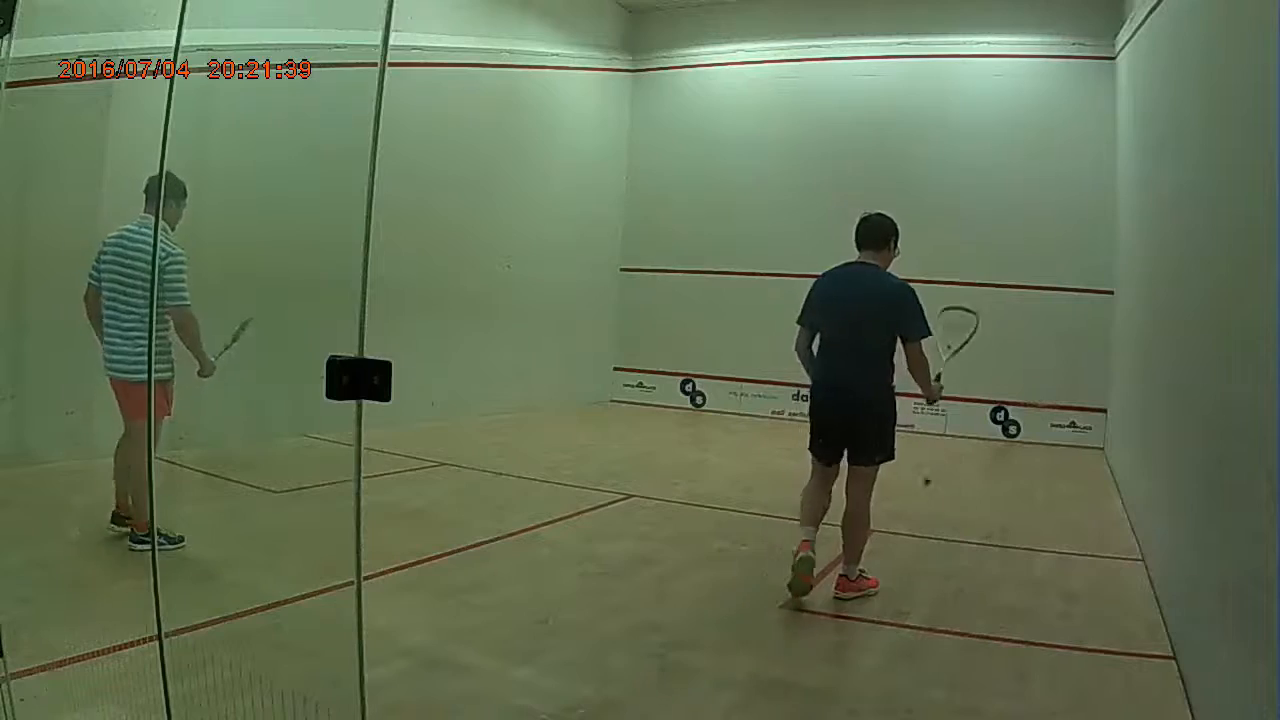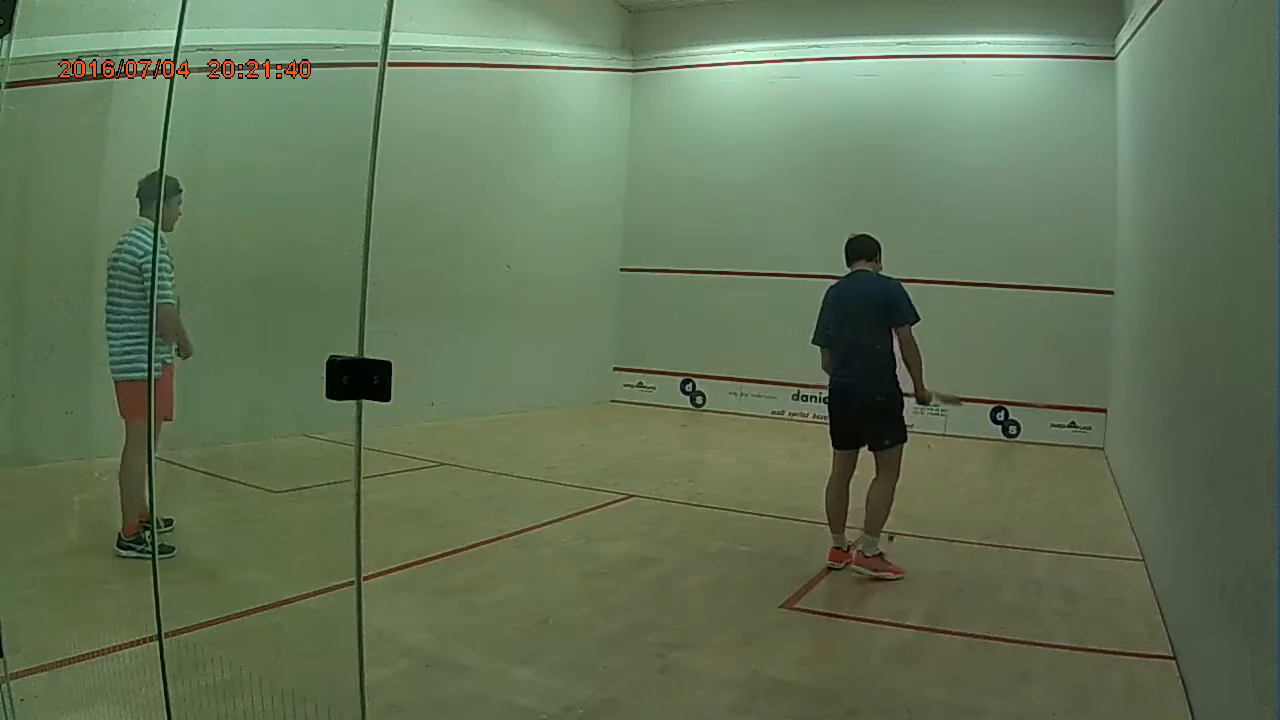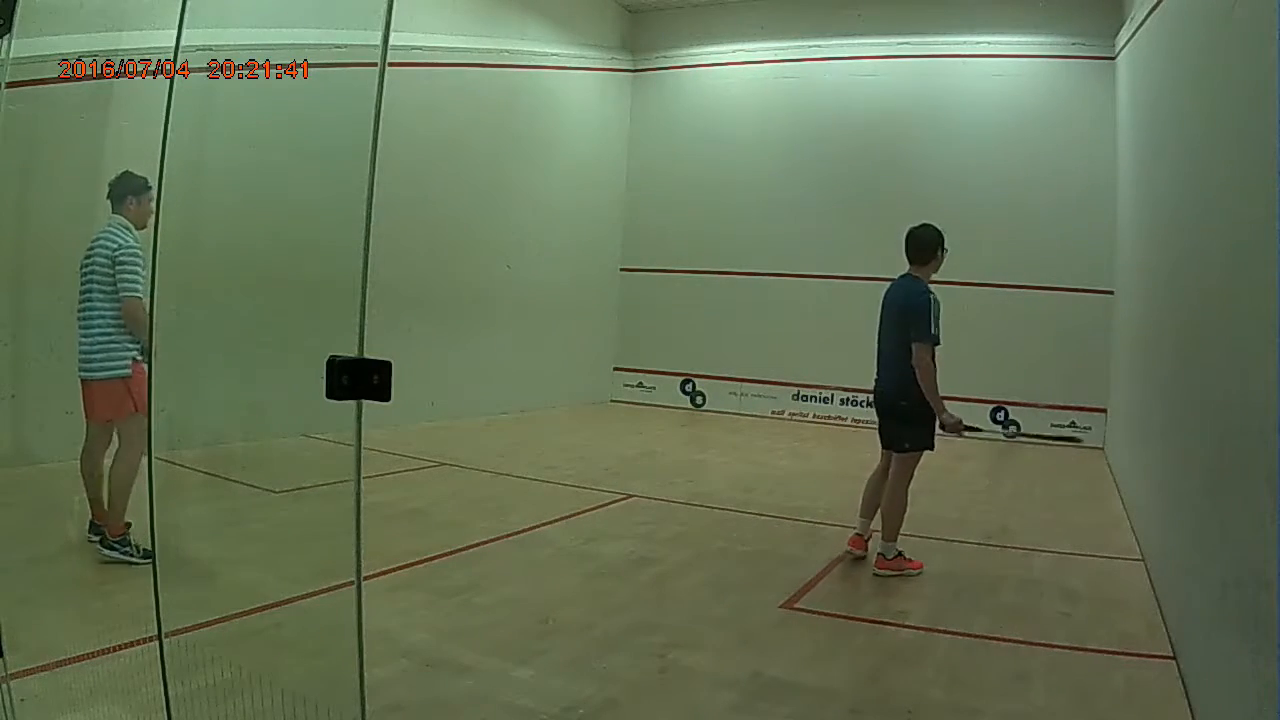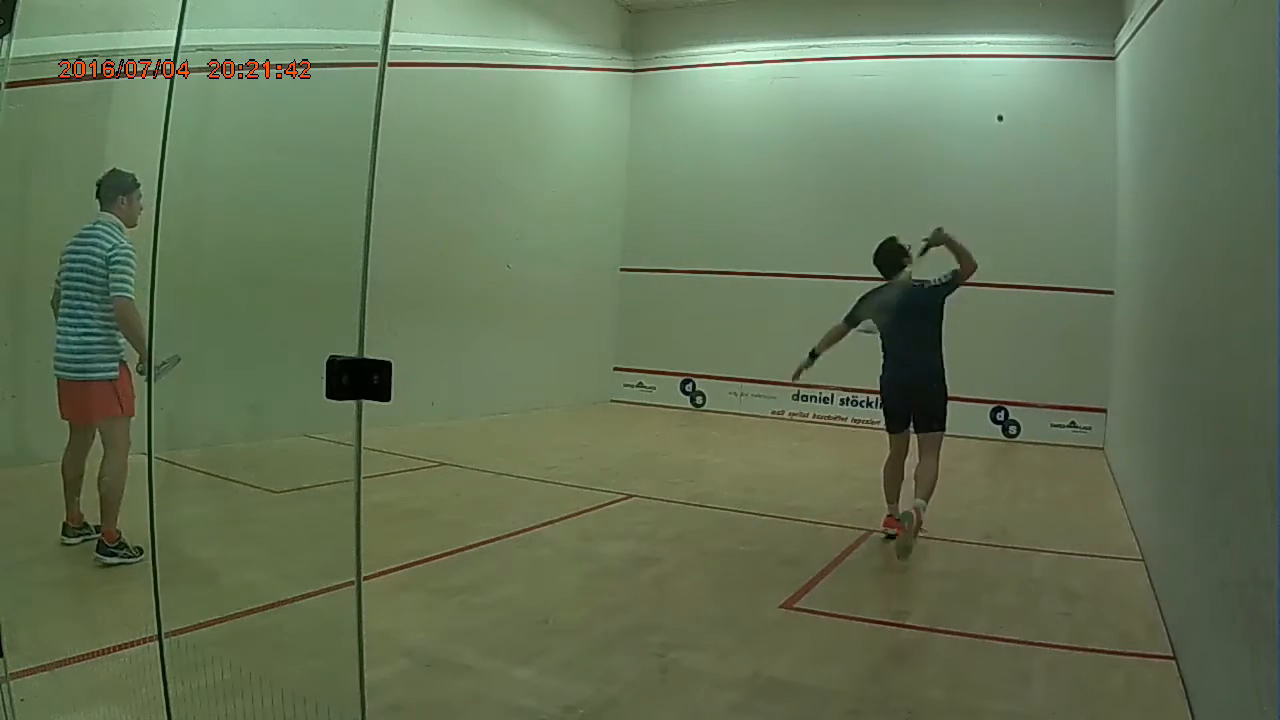
dt=1s
person 1, frame 1
left shoulder: (112, 241)
right shoulder: (168, 252)
left elbow: (92, 298)
right elbow: (181, 316)
right wrist: (202, 358)
left hip: (117, 360)
right hip: (149, 364)
left knee: (130, 437)
right knee: (142, 443)
left ankle: (122, 510)
right ankle: (142, 530)
person 1, frame 2
left shoulder: (124, 244)
right shoulder: (153, 249)
right elbow: (164, 312)
right wrist: (185, 344)
left hip: (124, 359)
right hip: (146, 362)
left knee: (137, 442)
right knee: (139, 446)
left ankle: (141, 515)
right ankle: (130, 535)
person 1, frame 3
left shoulder: (97, 243)
right shoulder: (126, 245)
right elbow: (132, 307)
right wrist: (149, 344)
left hip: (92, 359)
right hip: (119, 360)
left knee: (96, 441)
right knee: (133, 444)
left ankle: (99, 520)
right ankle: (114, 536)
person 1, frame 4
left shoulder: (74, 243)
right shoulder: (119, 247)
left elbow: (56, 302)
right elbow: (124, 310)
right wrist: (145, 353)
left hip: (67, 361)
right hip: (102, 364)
left knee: (78, 441)
right knee: (116, 449)
left ankle: (74, 522)
right ankle: (110, 541)
person 2, frame 1
left shoulder: (826, 282)
right shoulder: (898, 292)
left elbow: (802, 345)
right elbow: (914, 356)
right wrist: (929, 389)
left hip: (825, 398)
right hip: (871, 403)
left knee: (820, 478)
right knee: (859, 490)
left ankle: (806, 545)
right ankle: (850, 576)
person 2, frame 2
left shoulder: (832, 293)
right shoulder: (890, 288)
left elbow: (825, 358)
right elbow: (906, 343)
right wrist: (920, 388)
left hip: (840, 392)
right hip: (879, 392)
left knee: (841, 471)
right knee: (887, 473)
left ankle: (838, 548)
right ankle: (868, 552)
person 2, frame 3
left shoulder: (896, 289)
right shoulder: (924, 299)
right elbow: (921, 360)
right wrist: (941, 411)
left hip: (886, 392)
right hip: (909, 398)
left knee: (885, 467)
right knee: (900, 476)
left ankle: (860, 535)
right ankle: (888, 555)
person 2, frame 4
left shoulder: (875, 297)
right shoulder: (926, 291)
left elbow: (841, 328)
right elbow: (968, 269)
left wrist: (813, 355)
right wrist: (949, 242)
left hip: (892, 386)
right hip: (929, 385)
left knee: (896, 453)
right knee: (929, 454)
left ankle: (892, 517)
right ankle: (914, 511)
